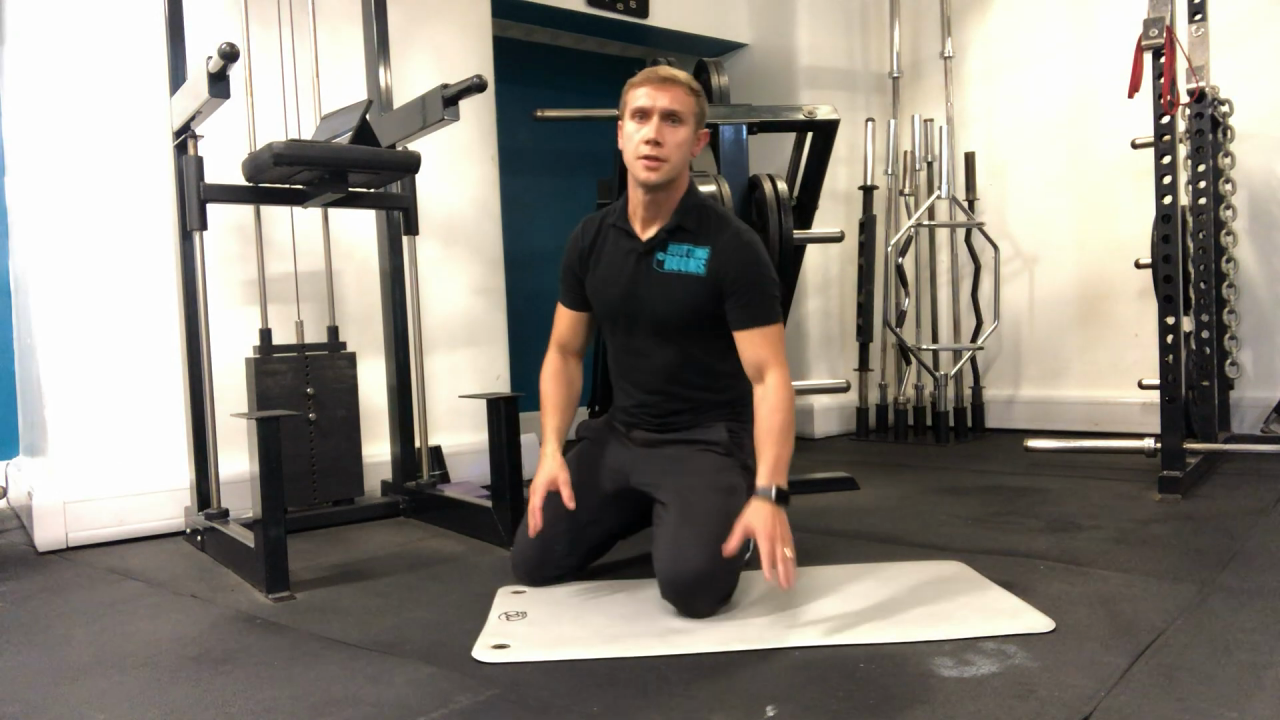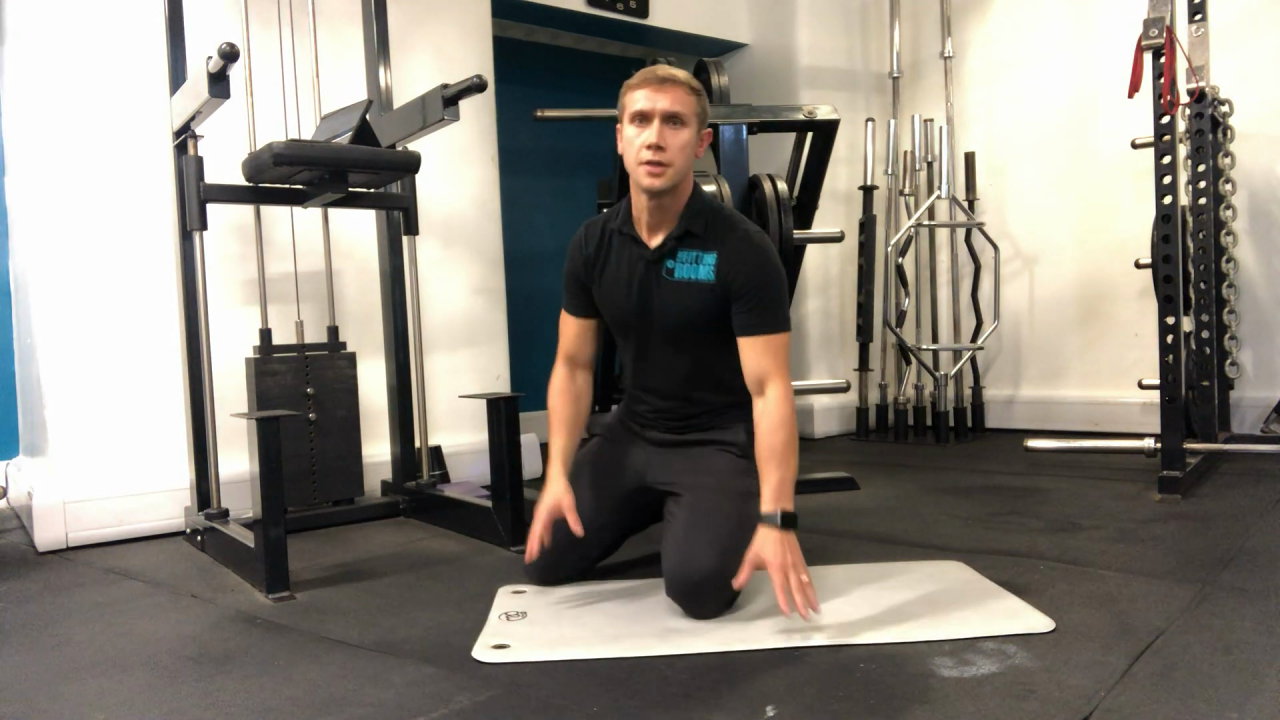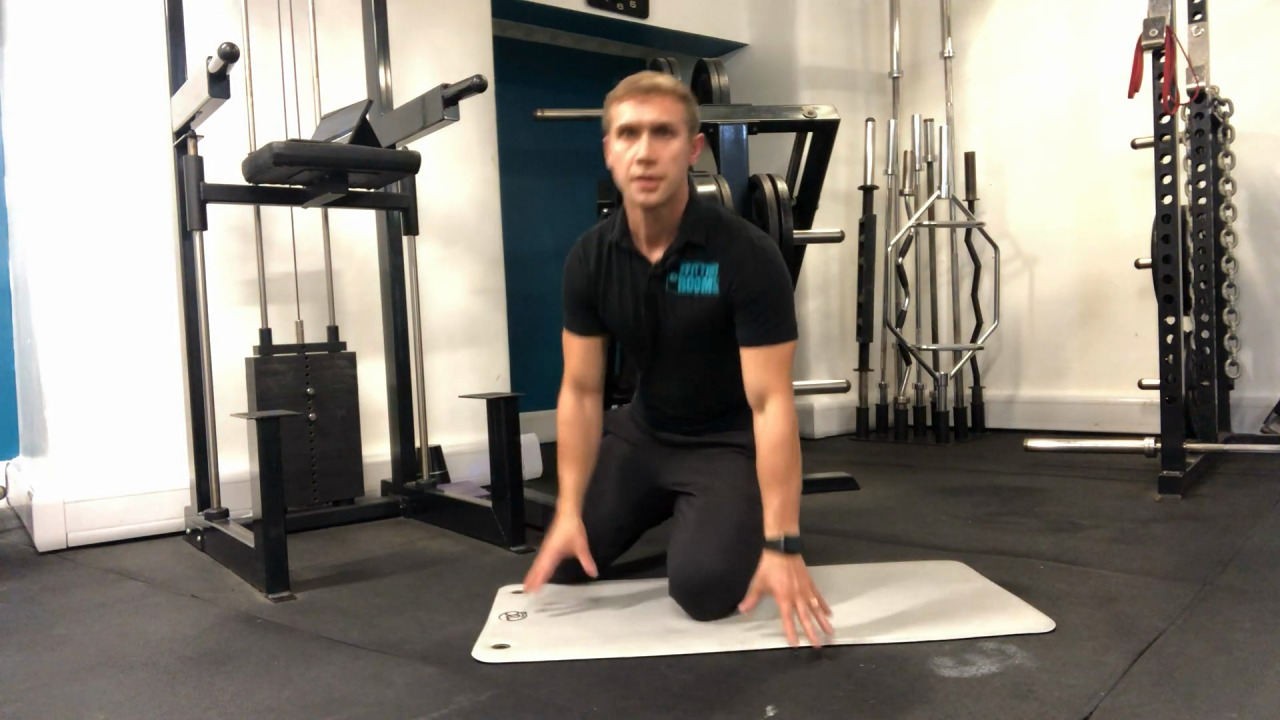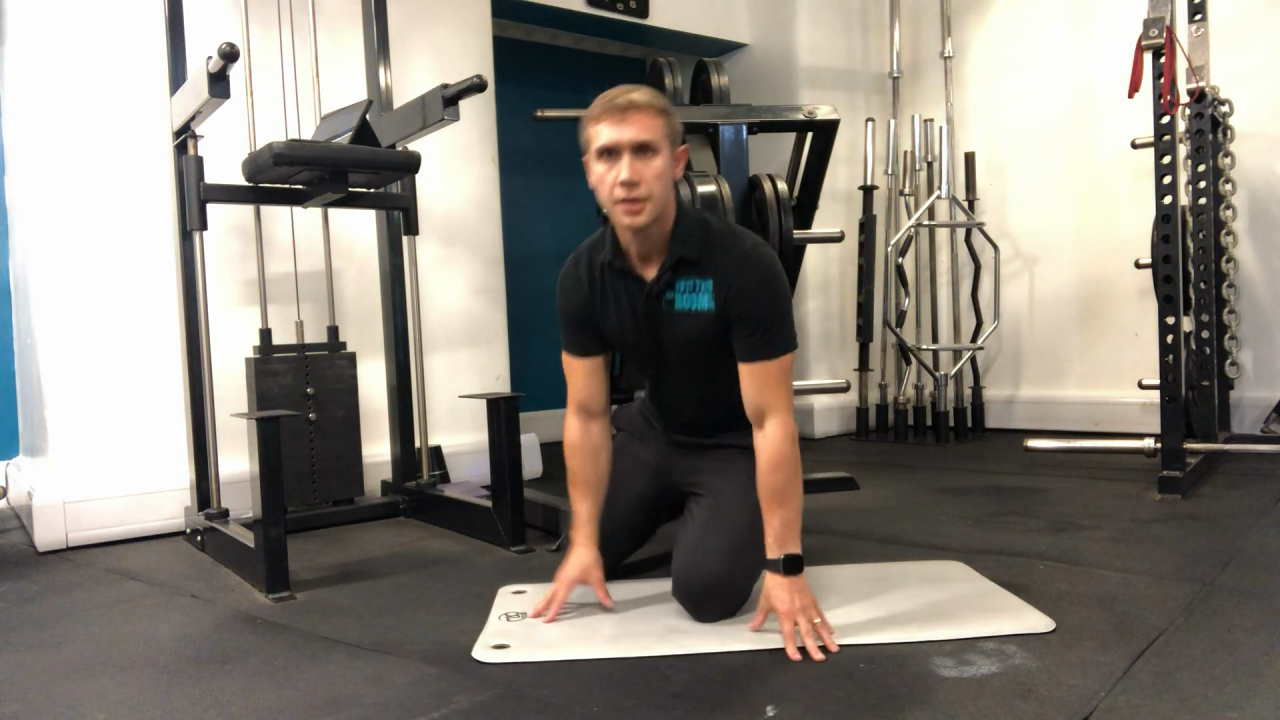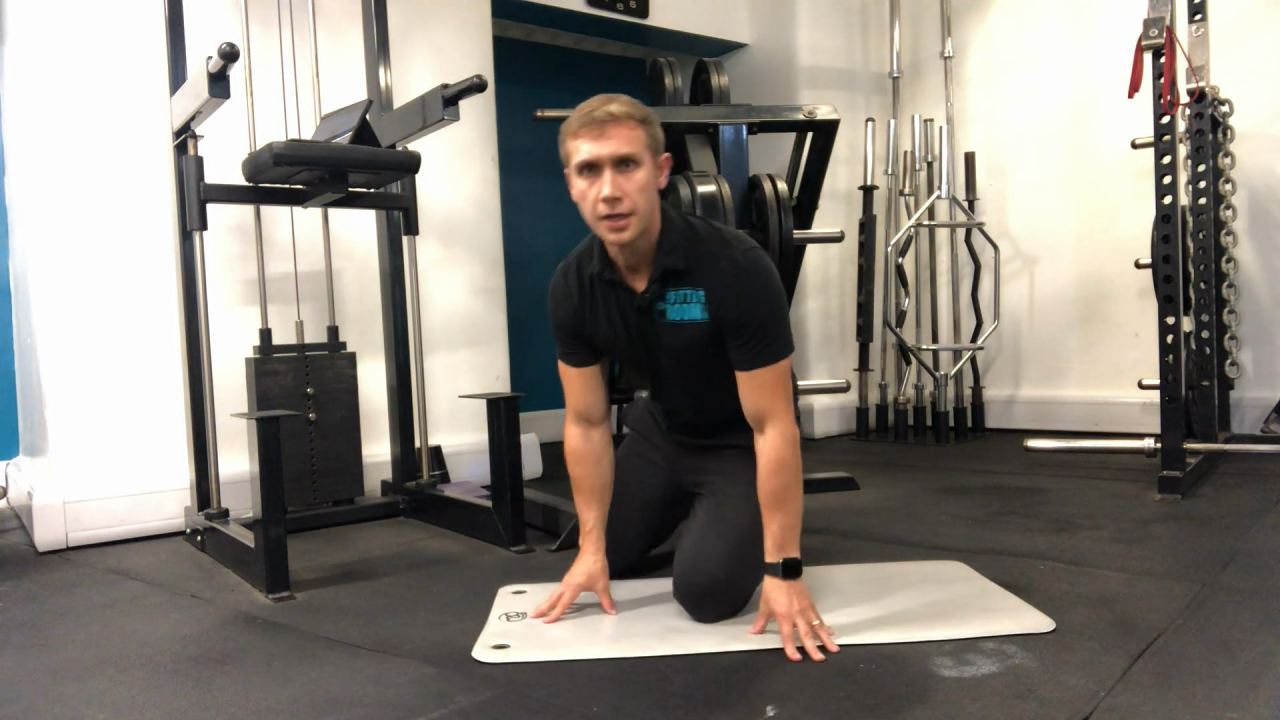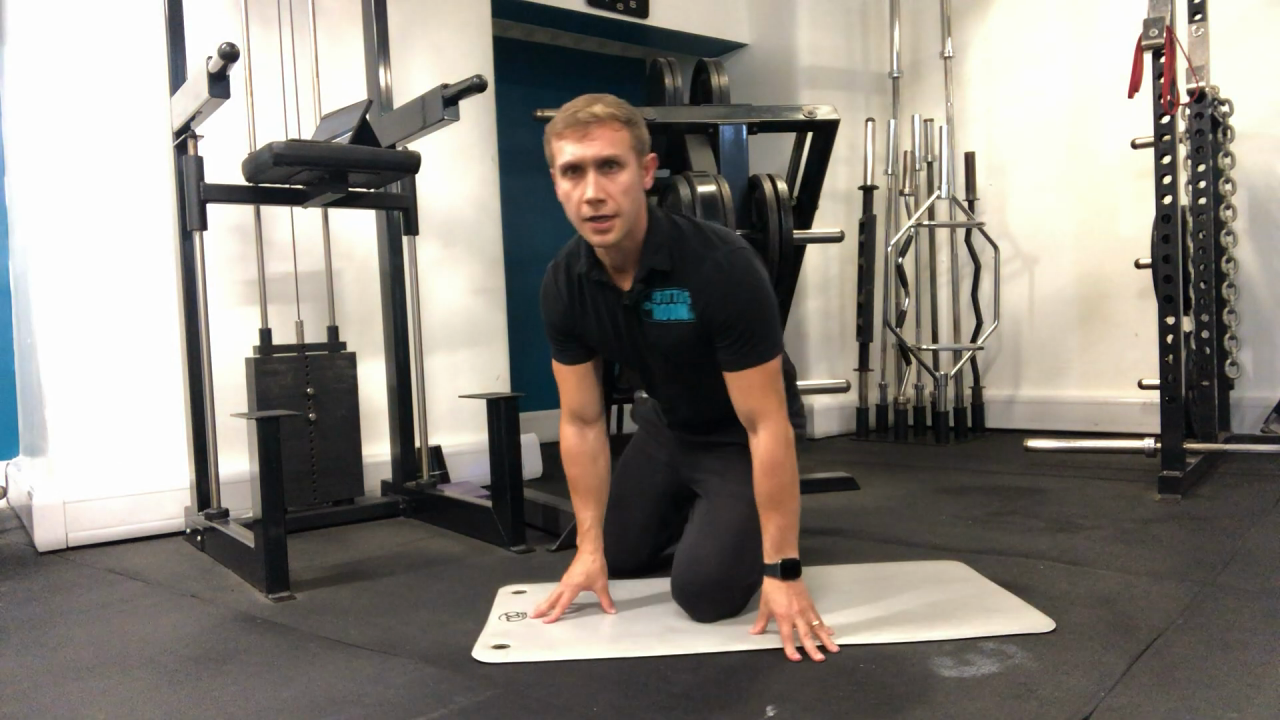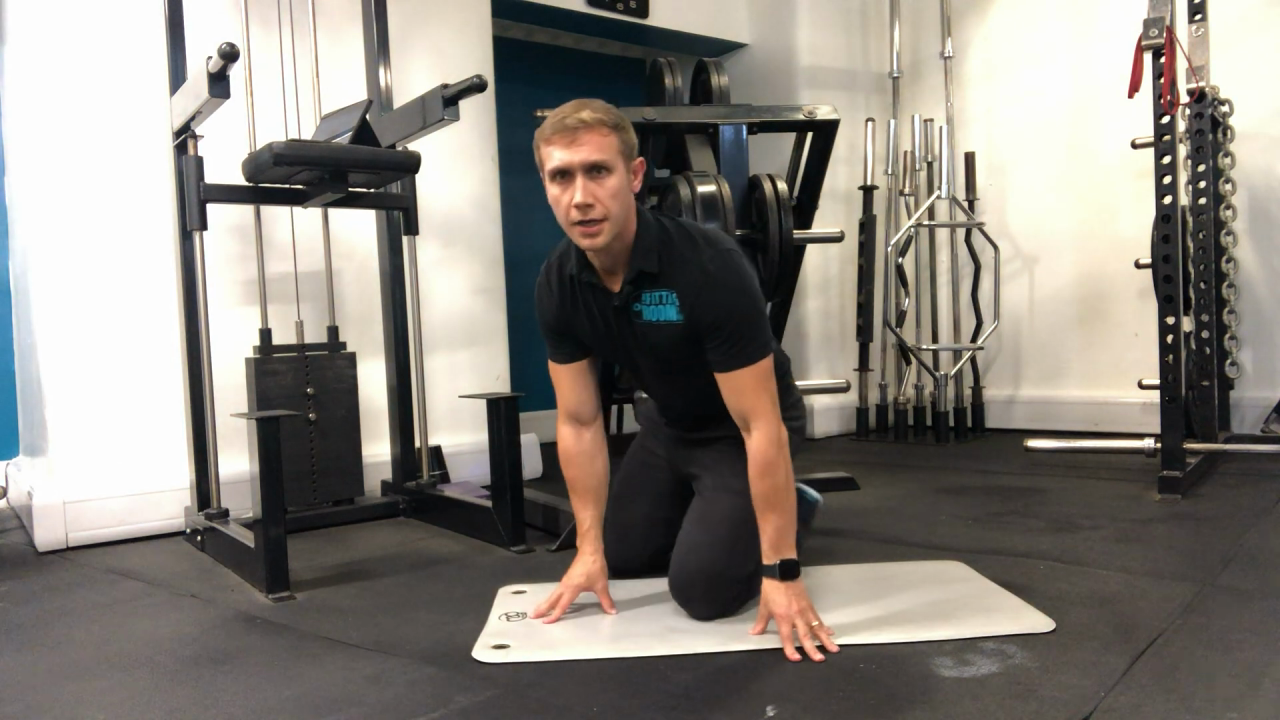
dt=0.1s
person 1, frame 1
left shoulder: (733, 247)
right shoulder: (589, 239)
left elbow: (770, 377)
right elbow: (565, 353)
left wrist: (769, 496)
right wrist: (551, 452)
left hip: (705, 440)
right hip: (619, 436)
left knee: (693, 584)
right knee: (534, 563)
left ankle: (720, 518)
right ankle: (644, 511)
person 1, frame 2
left shoulder: (743, 251)
right shoulder: (591, 245)
left elbow: (770, 390)
right elbow: (573, 367)
left wrist: (776, 519)
right wrist: (557, 476)
left hip: (719, 443)
right hip: (632, 435)
left knee: (699, 587)
right knee: (548, 562)
left ankle: (738, 515)
right ankle: (657, 508)
person 1, frame 3
left shoulder: (748, 256)
right shoulder: (588, 258)
left elbow: (772, 404)
right elbow: (581, 391)
left wrist: (781, 545)
right wrist: (568, 511)
left hip: (728, 441)
right hip: (644, 433)
left knee: (703, 586)
right knee: (564, 563)
left ankle: (739, 525)
right ankle: (663, 509)
person 1, frame 4
left shoulder: (743, 264)
right shoulder: (580, 277)
left elbow: (773, 422)
right elbow: (587, 415)
left wrist: (784, 565)
right wrist: (583, 539)
left hip: (736, 445)
right hip: (654, 434)
left knee: (705, 590)
right knee: (587, 571)
left ankle: (739, 519)
right ankle: (682, 506)
person 1, frame 5
left shoulder: (735, 269)
right shoulder: (572, 284)
left elbow: (773, 427)
right elbow: (586, 423)
left wrist: (784, 570)
right wrist: (591, 548)
left hip: (740, 444)
right hip: (663, 432)
left knee: (706, 590)
right knee: (596, 571)
left ankle: (738, 521)
right ankle: (686, 508)
person 1, frame 6
left shoulder: (722, 267)
right shoulder: (563, 284)
left elbow: (767, 428)
right elbow: (582, 424)
left wrist: (782, 572)
right wrist: (589, 549)
left hip: (742, 438)
right hip: (668, 429)
left knee: (704, 592)
right knee: (619, 561)
left ankle: (776, 518)
right ankle: (699, 508)
person 1, frame 7
left shoulder: (709, 268)
right shoulder: (556, 285)
left elbow: (760, 427)
right elbow: (579, 423)
left wrist: (782, 572)
right wrist: (589, 550)
left hip: (740, 433)
right hip: (669, 426)
left knee: (702, 588)
right knee: (621, 559)
left ankle: (788, 507)
right ankle: (701, 508)
